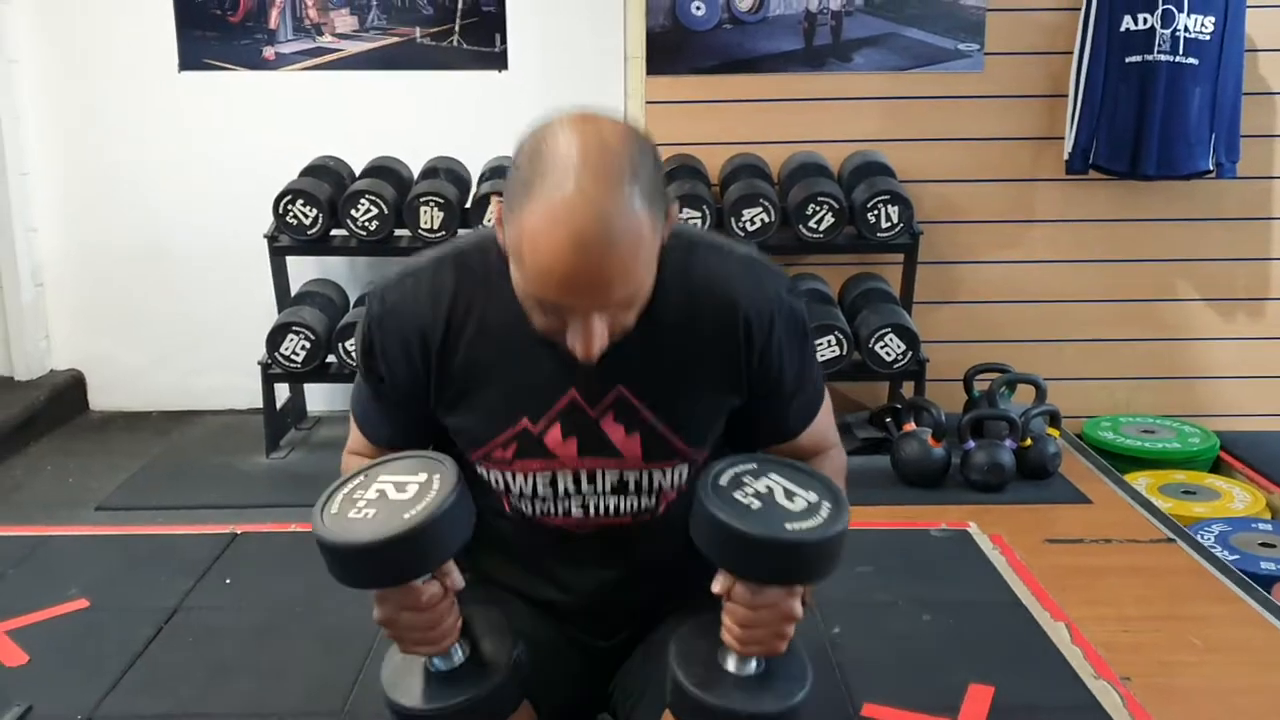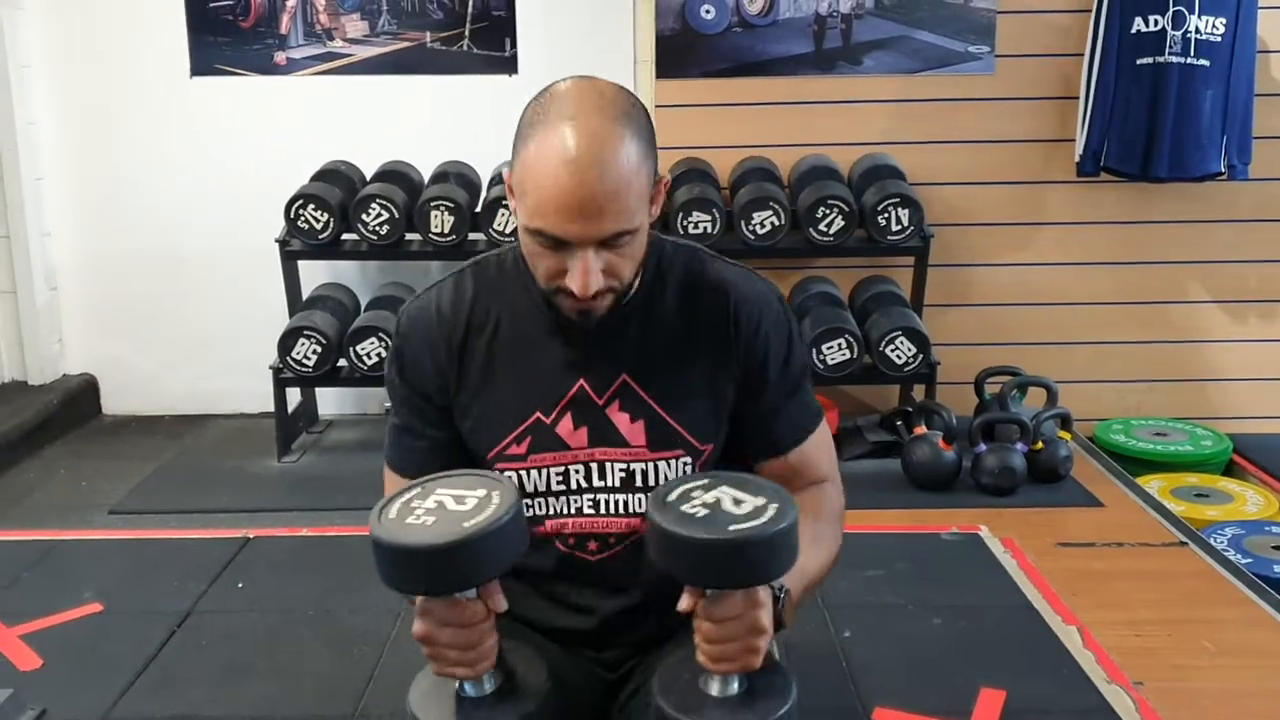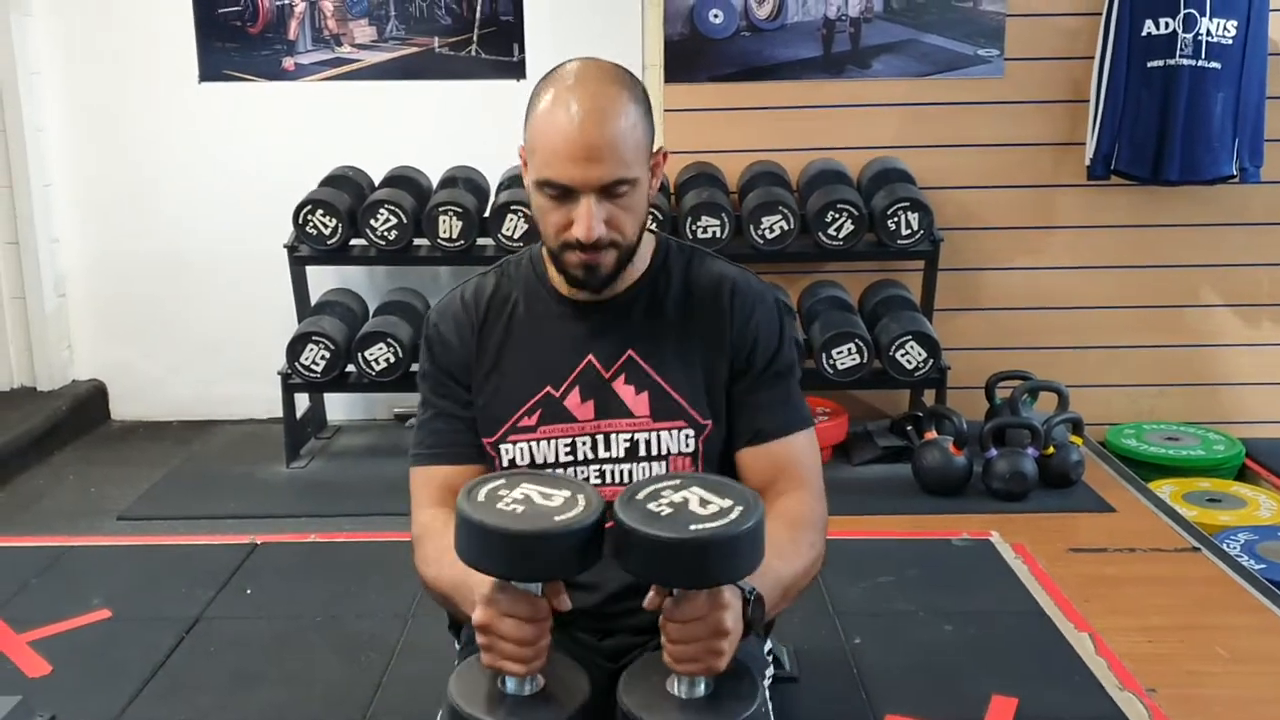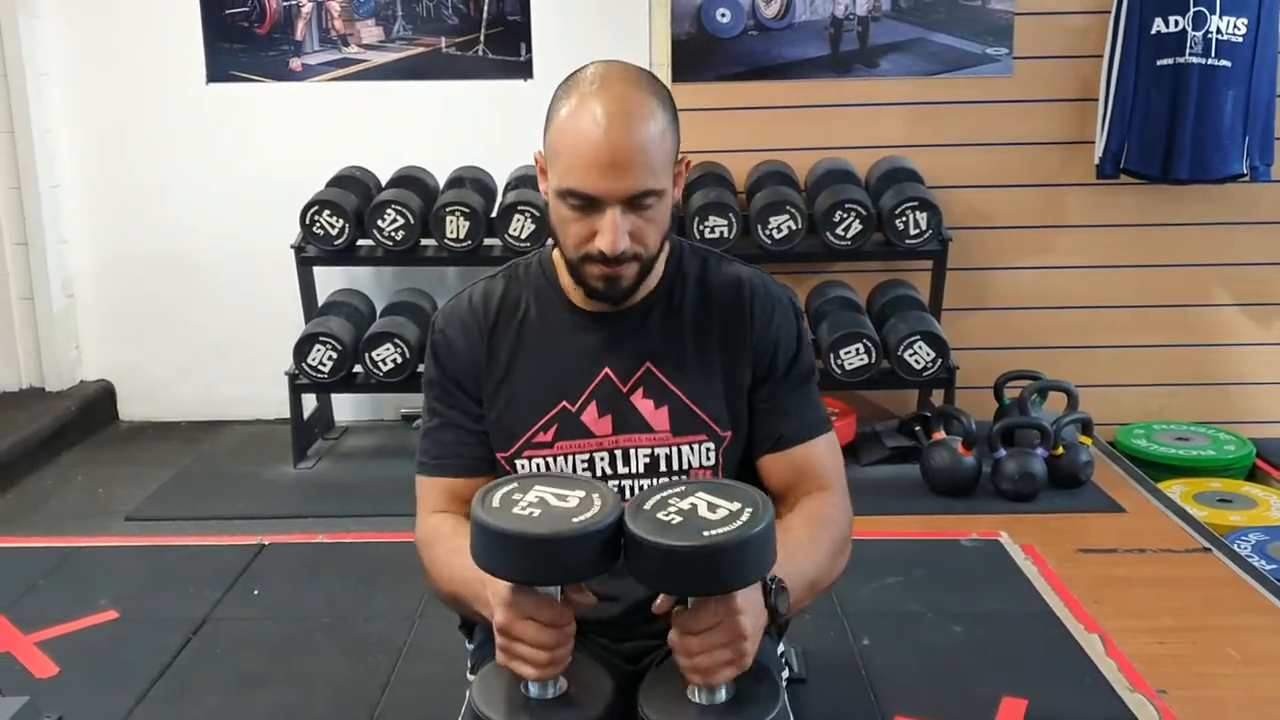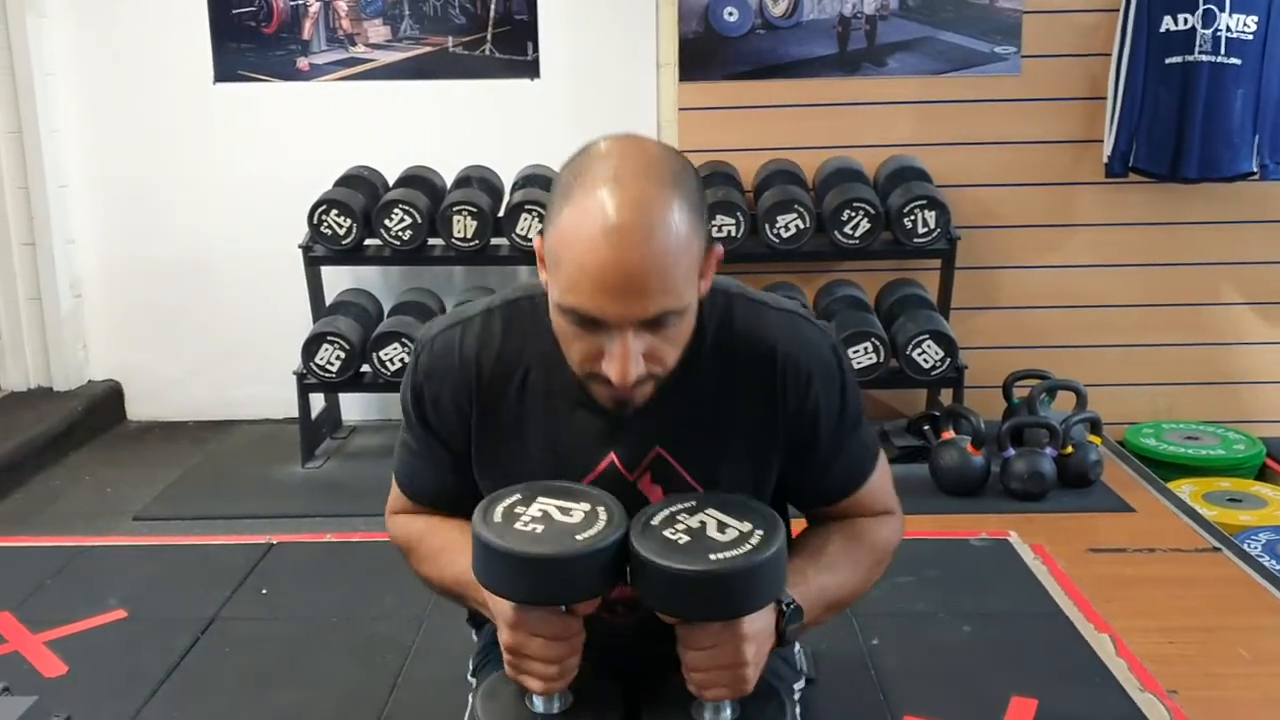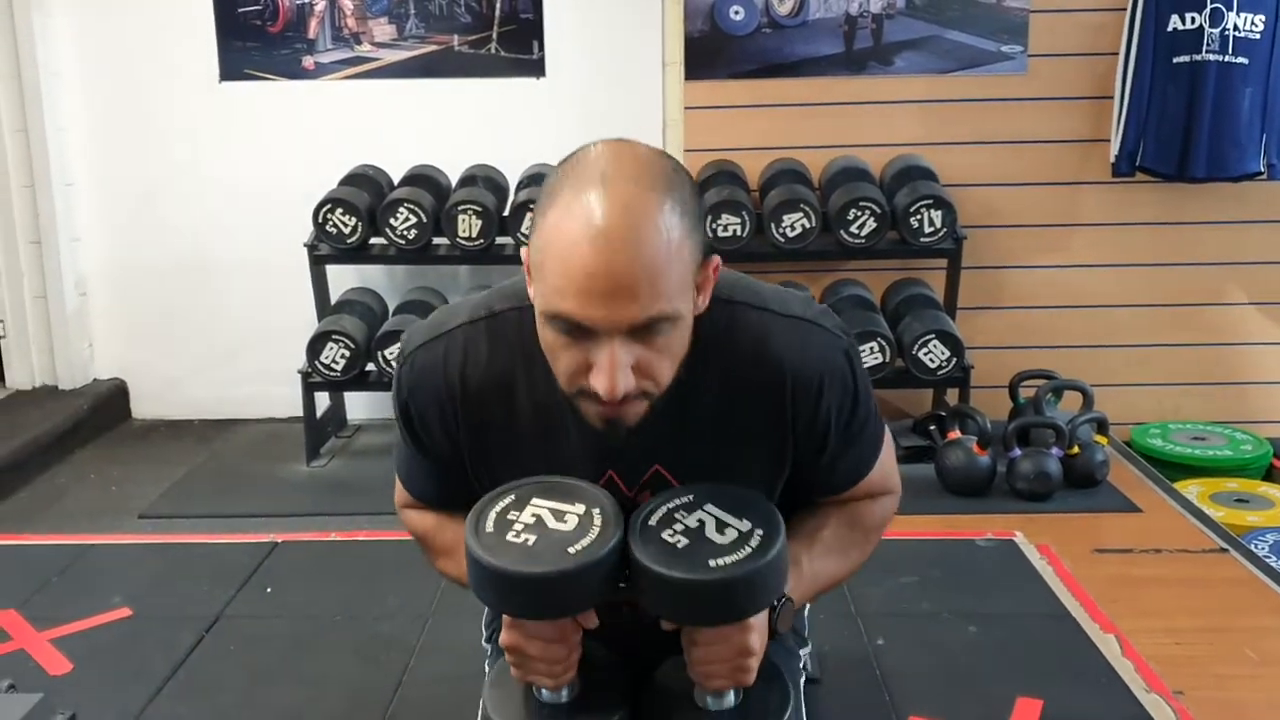
dt=0.4s
person 1, frame 1
left shoulder: (745, 302)
right shoulder: (416, 309)
left elbow: (816, 453)
right elbow: (372, 455)
left hip: (686, 606)
right hip: (509, 606)
person 1, frame 2
left shoulder: (739, 311)
right shoulder: (439, 327)
left elbow: (814, 486)
left wrist: (773, 590)
right wrist: (437, 593)
left hip: (687, 633)
right hip: (522, 634)
person 1, frame 3
left shoulder: (737, 310)
right shoulder: (465, 322)
left elbow: (795, 500)
right elbow: (439, 512)
left wrist: (742, 596)
right wrist: (482, 591)
left hip: (690, 635)
right hip: (529, 637)
person 1, frame 4
left shoulder: (755, 312)
right shoulder: (473, 326)
left elbow: (820, 503)
right elbow: (443, 518)
left wrist: (763, 591)
right wrist: (499, 594)
left hip: (708, 636)
right hip: (541, 642)
person 1, frame 5
left shoulder: (790, 357)
right shoulder: (459, 360)
left elbow: (869, 521)
right elbow: (416, 517)
left wrist: (774, 610)
right wrist: (502, 597)
left hip: (721, 653)
right hip: (543, 654)
person 1, frame 6
left shoulder: (801, 357)
right shoulder: (446, 366)
left elbow: (869, 495)
right elbow: (425, 507)
left wrist: (772, 597)
left hip: (725, 633)
right hip: (552, 633)
